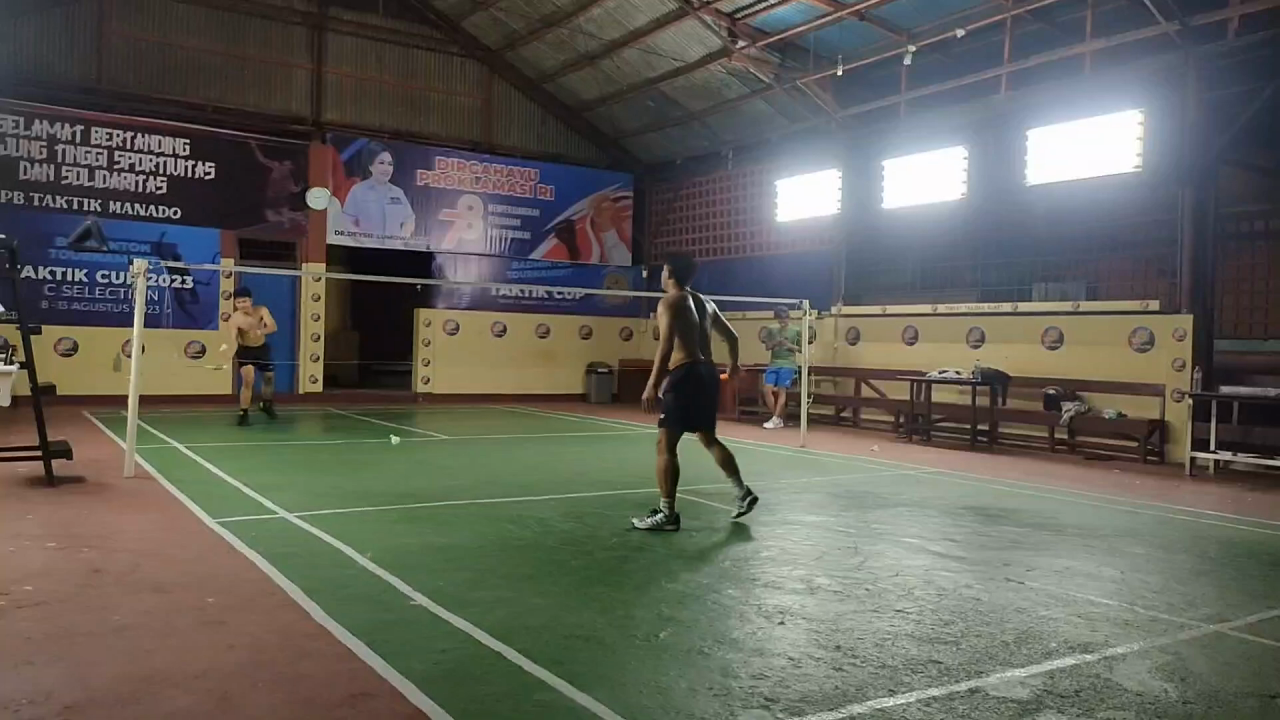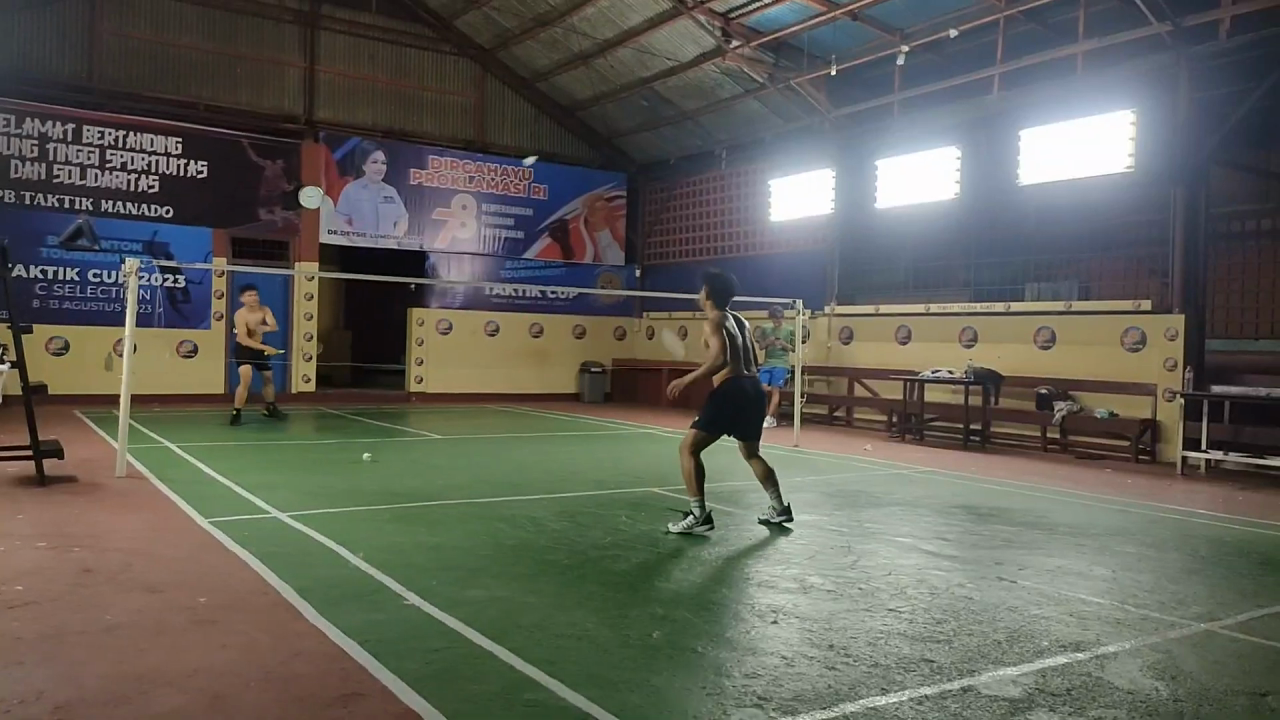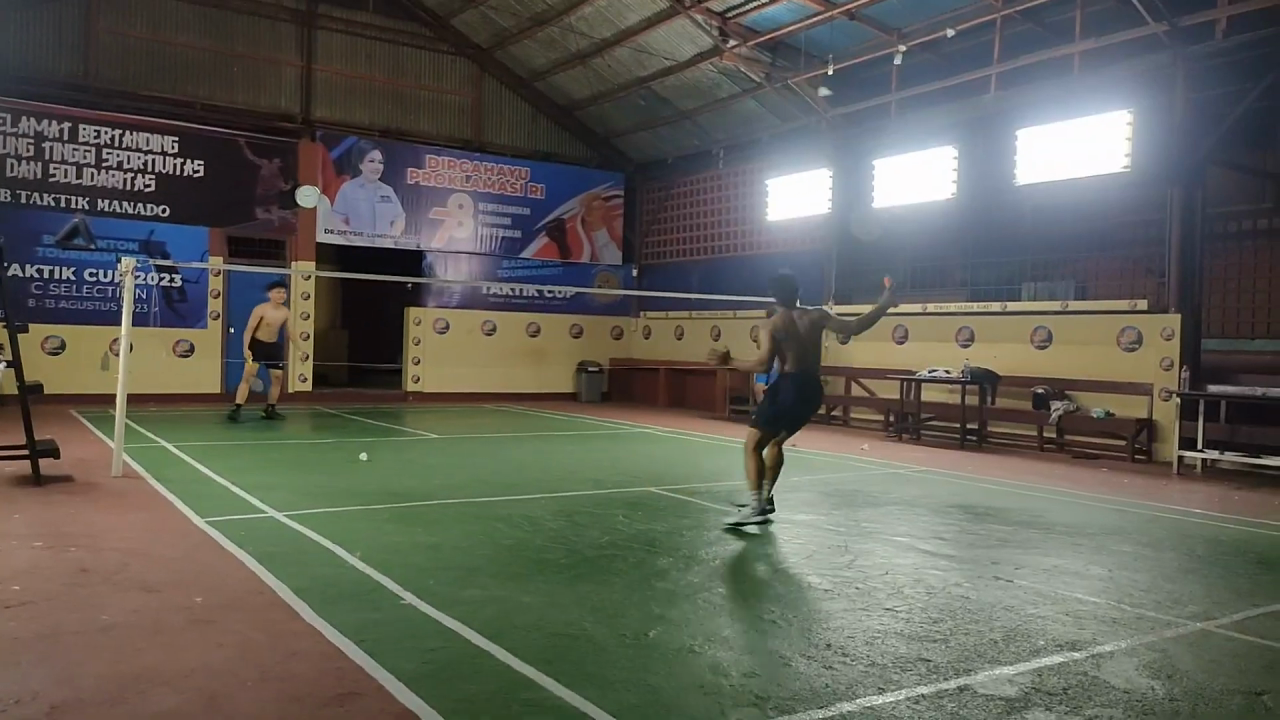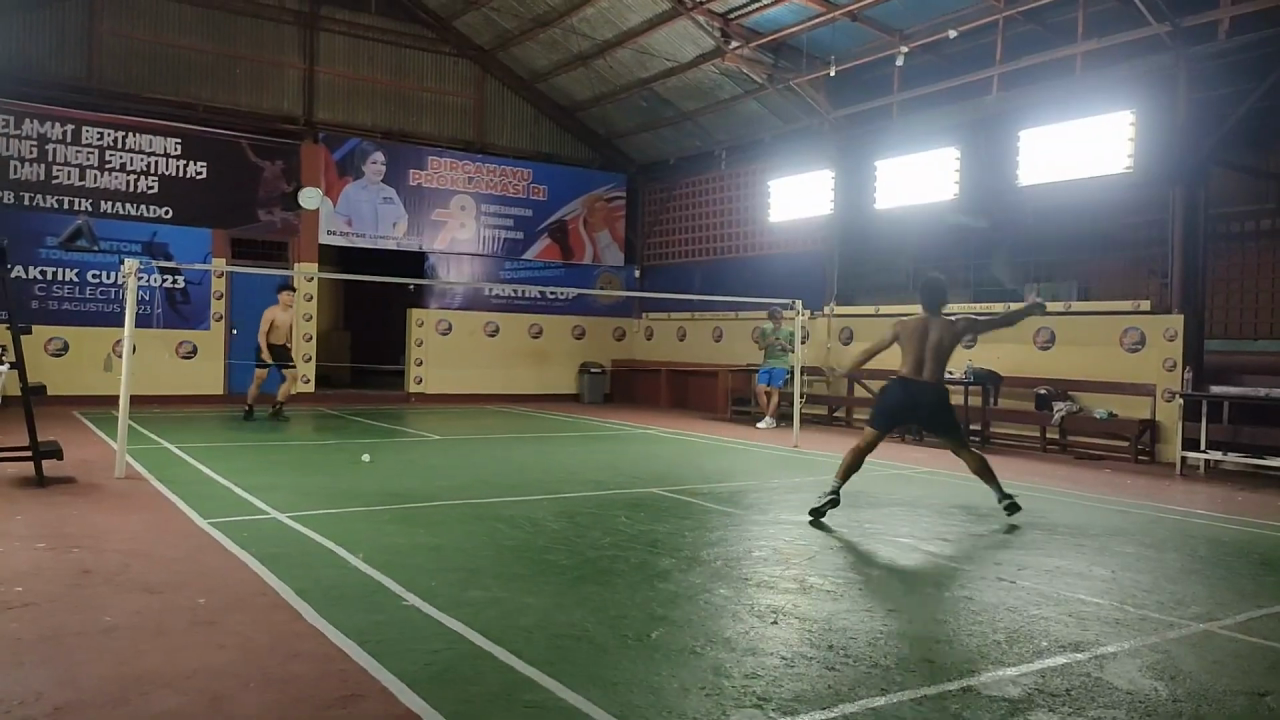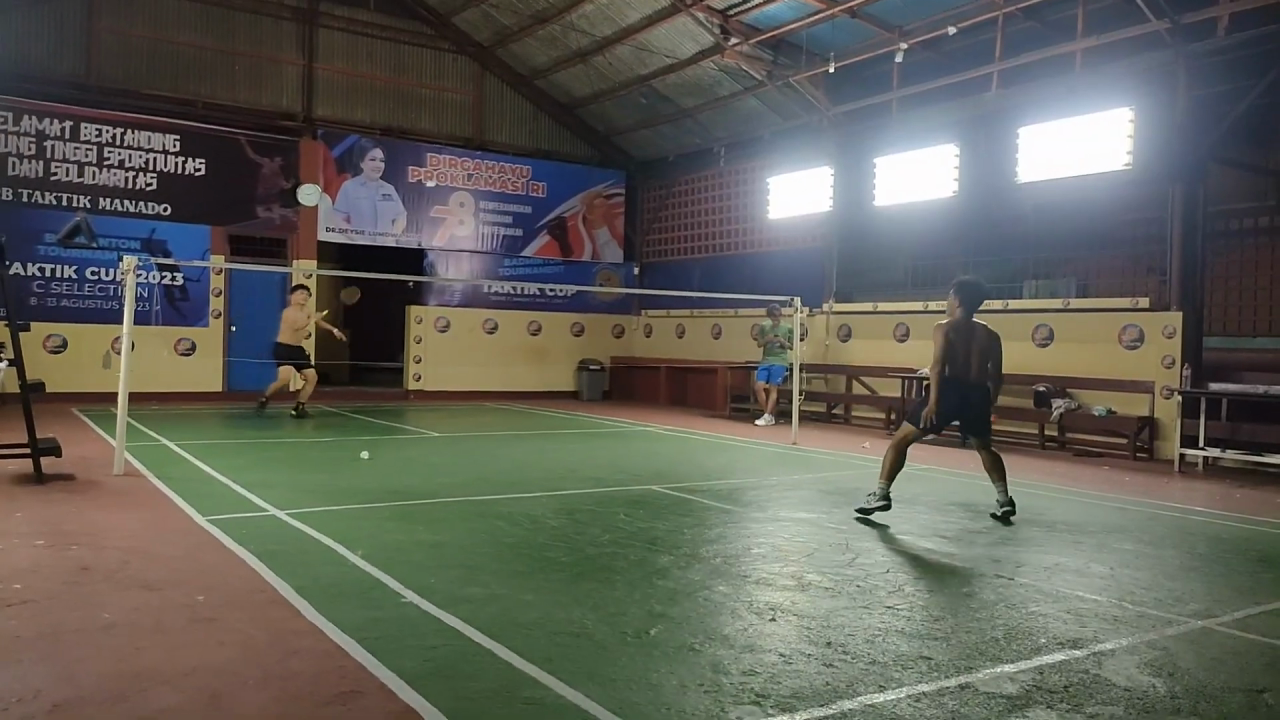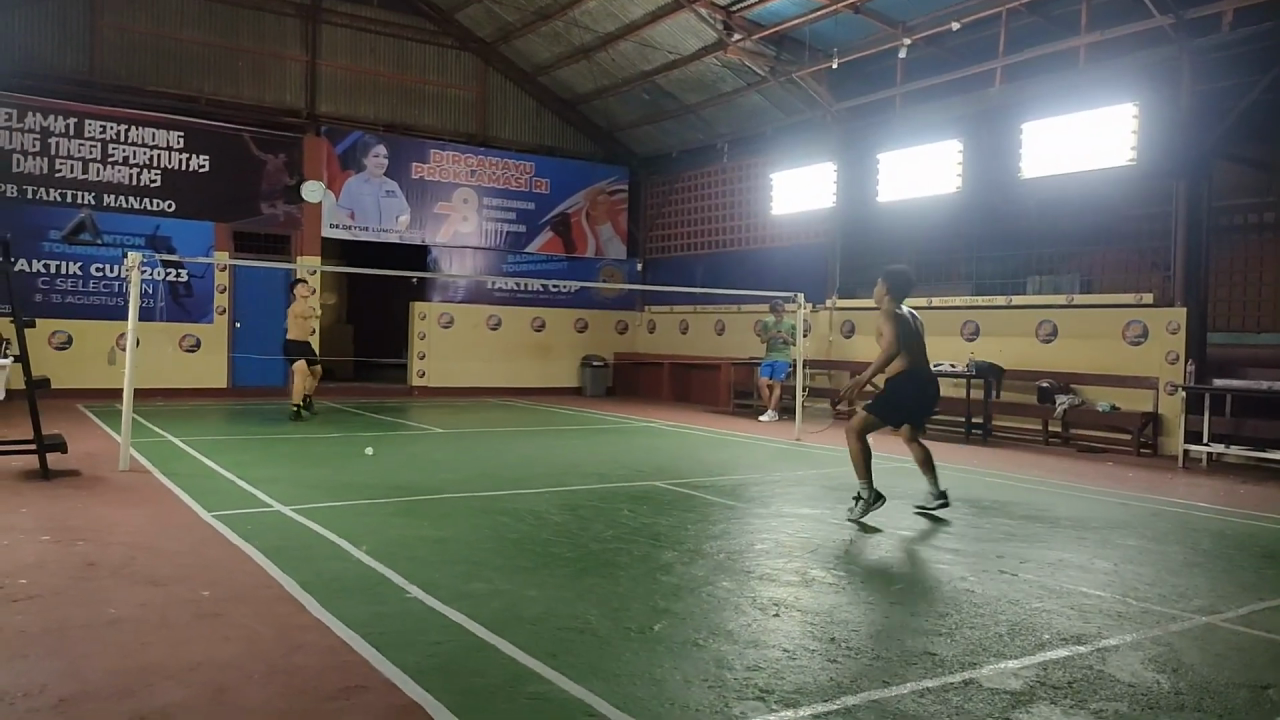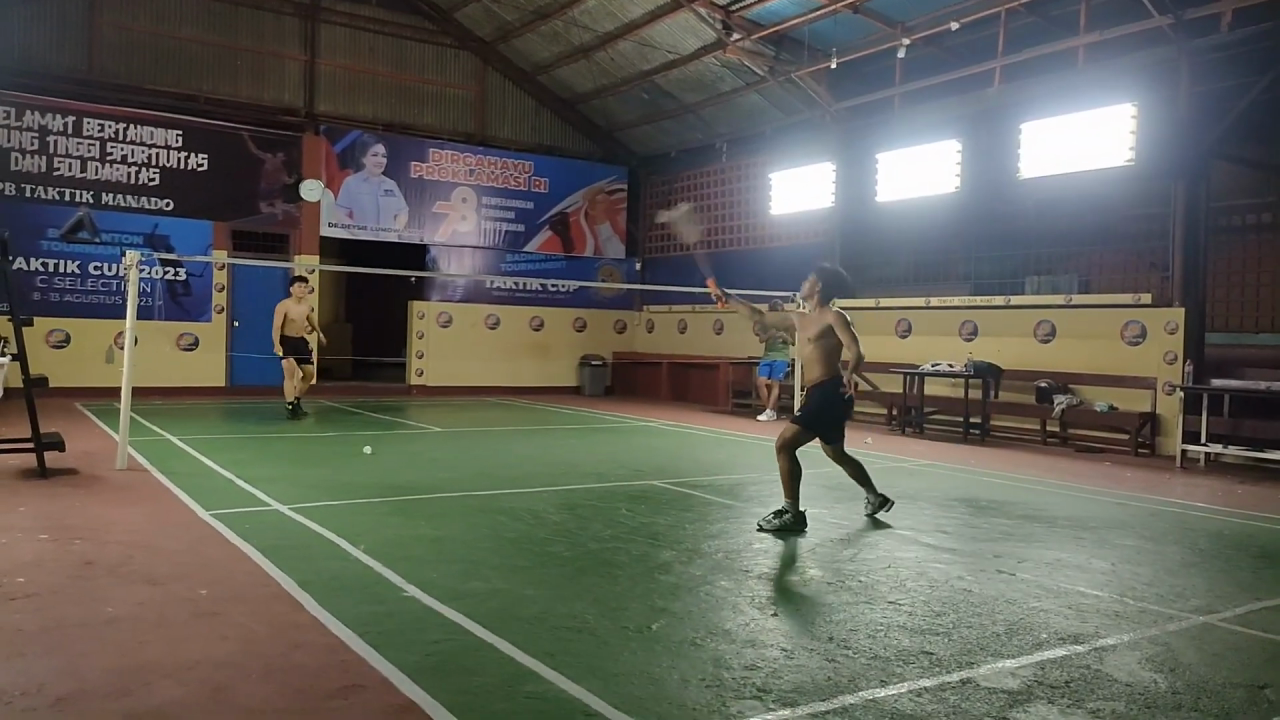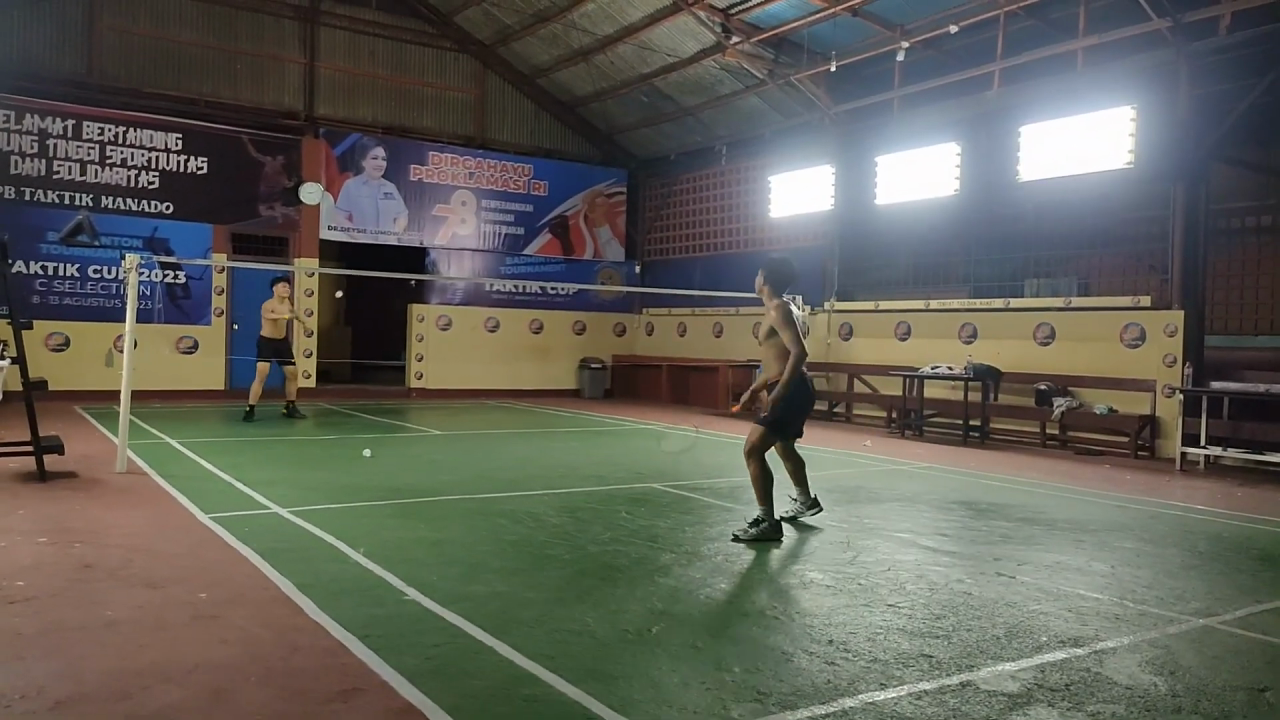
dt=0.4s
person 1, frame 1
left shoulder: (669, 302)
right shoulder: (705, 303)
left elbow: (666, 345)
right elbow: (731, 336)
left wrist: (652, 385)
right wrist: (734, 363)
left hip: (685, 376)
right hip: (707, 374)
left knee: (665, 444)
right knee: (710, 440)
left ankle: (666, 514)
right ankle: (743, 494)
person 1, frame 2
left shoulder: (714, 322)
right shoulder: (739, 321)
left elbow: (720, 359)
left wrist: (688, 380)
left hip: (731, 392)
right hip: (753, 391)
left knee: (689, 448)
right knee: (751, 453)
left ankle: (699, 514)
right ankle: (780, 508)
person 1, frame 3
left shoulder: (772, 326)
right shoulder: (817, 315)
left elbow: (763, 365)
right elbow: (855, 327)
left wrist: (731, 362)
right wrist: (885, 301)
left hip: (789, 386)
right hip: (813, 389)
left knee: (753, 446)
right knee: (776, 441)
left ankle: (755, 507)
right ankle: (763, 500)
person 1, frame 4
left shoulder: (902, 326)
right shoulder: (957, 327)
left elbow: (871, 351)
right elbow: (1002, 321)
left wrist: (841, 371)
right wrist: (1031, 308)
left hip: (901, 390)
right hip: (933, 396)
left knee: (864, 445)
right knee: (964, 451)
left ankle: (832, 493)
right ankle: (1003, 498)
person 1, frame 5
left shoulder: (944, 328)
right shoulder: (989, 335)
left elbow: (938, 365)
right elbow: (996, 374)
left wrist: (933, 402)
right wrist: (990, 402)
left hip: (950, 392)
right hip: (977, 394)
left knee: (900, 441)
right knee: (985, 448)
left ankle: (881, 495)
right ankle: (1004, 500)
person 1, frame 6
left shoulder: (888, 315)
right shoulder: (911, 316)
left elbow: (893, 347)
left wrist: (864, 378)
left hip: (906, 384)
right hip: (925, 384)
left knee: (854, 430)
right knee: (910, 438)
left ankle: (868, 495)
right ankle: (936, 493)
person 1, frame 7
left shoulder: (833, 316)
right shoulder: (802, 320)
left elbow: (856, 351)
right elbow: (761, 317)
left wrist: (850, 374)
right wrist: (730, 300)
left hip: (830, 394)
right hip: (820, 397)
left knee: (784, 445)
right knee: (836, 453)
left ankle: (792, 513)
right ankle: (875, 499)
person 1, frame 8
left shoulder: (778, 310)
right shoulder: (782, 310)
left elbow: (799, 353)
left wrist: (777, 393)
right wrist: (754, 389)
left hip: (791, 392)
right hip: (790, 390)
left knee: (753, 449)
right knee: (783, 447)
left ankle: (767, 521)
right ankle: (805, 501)
